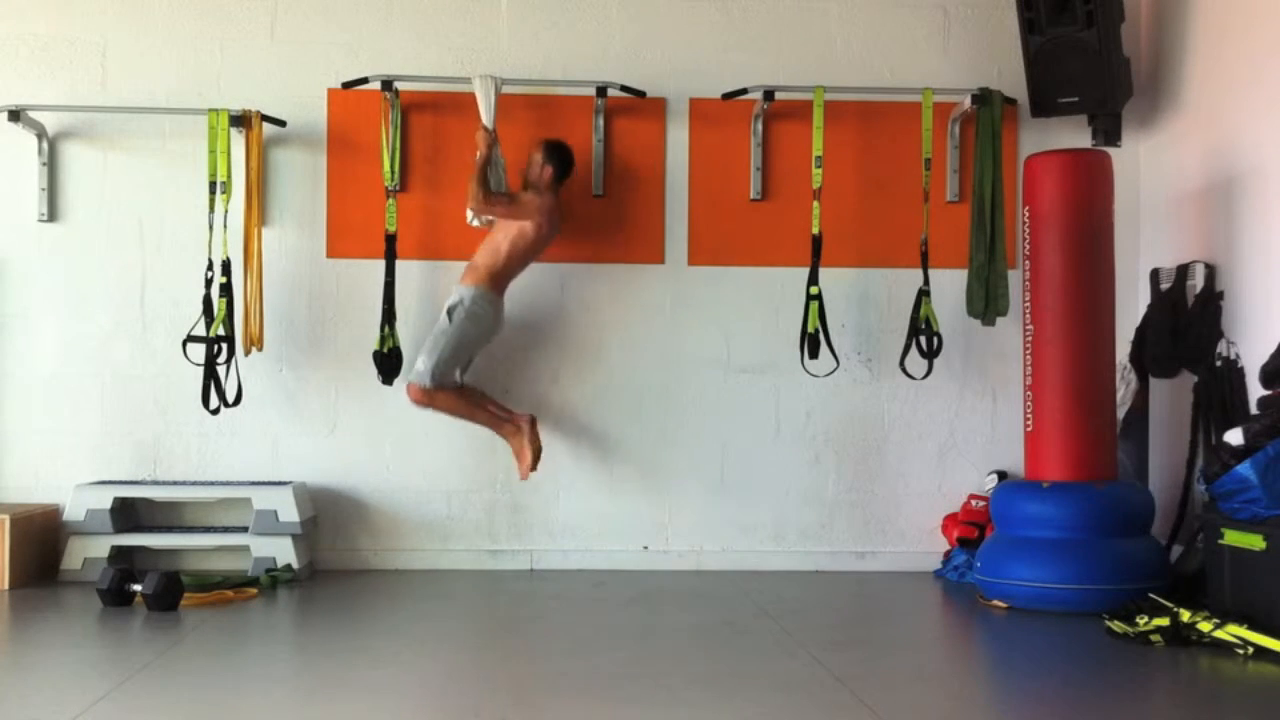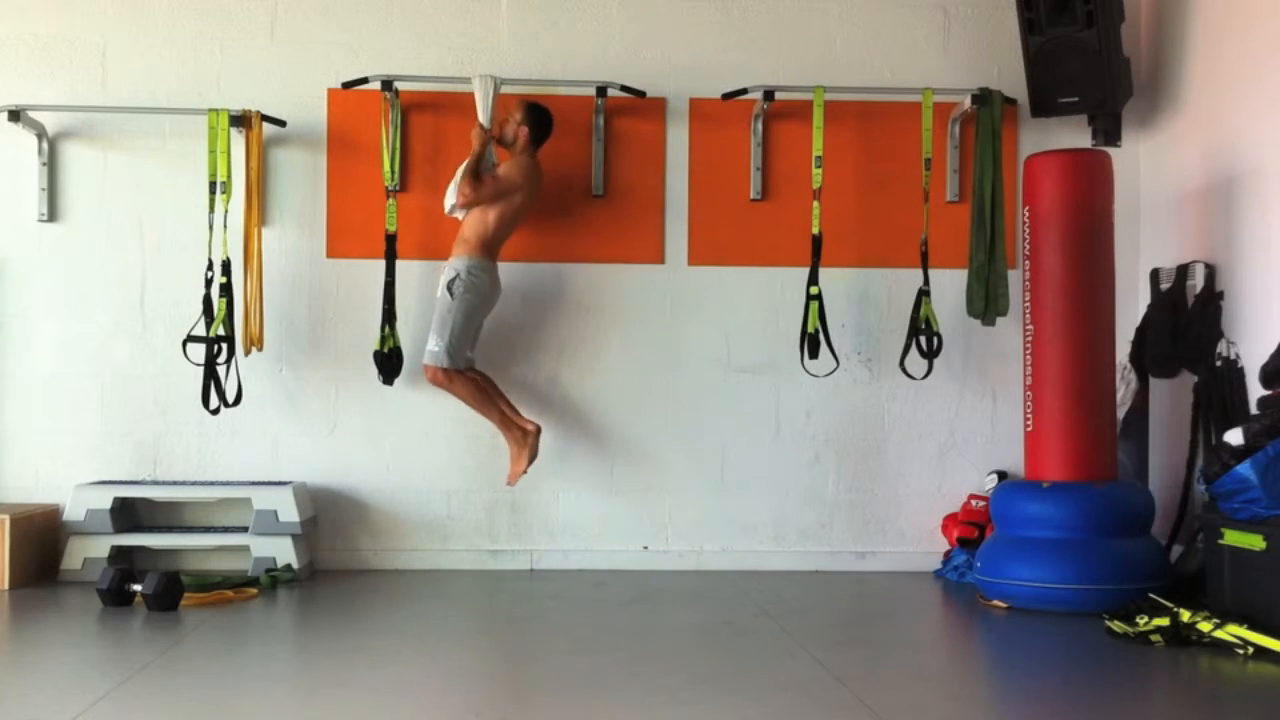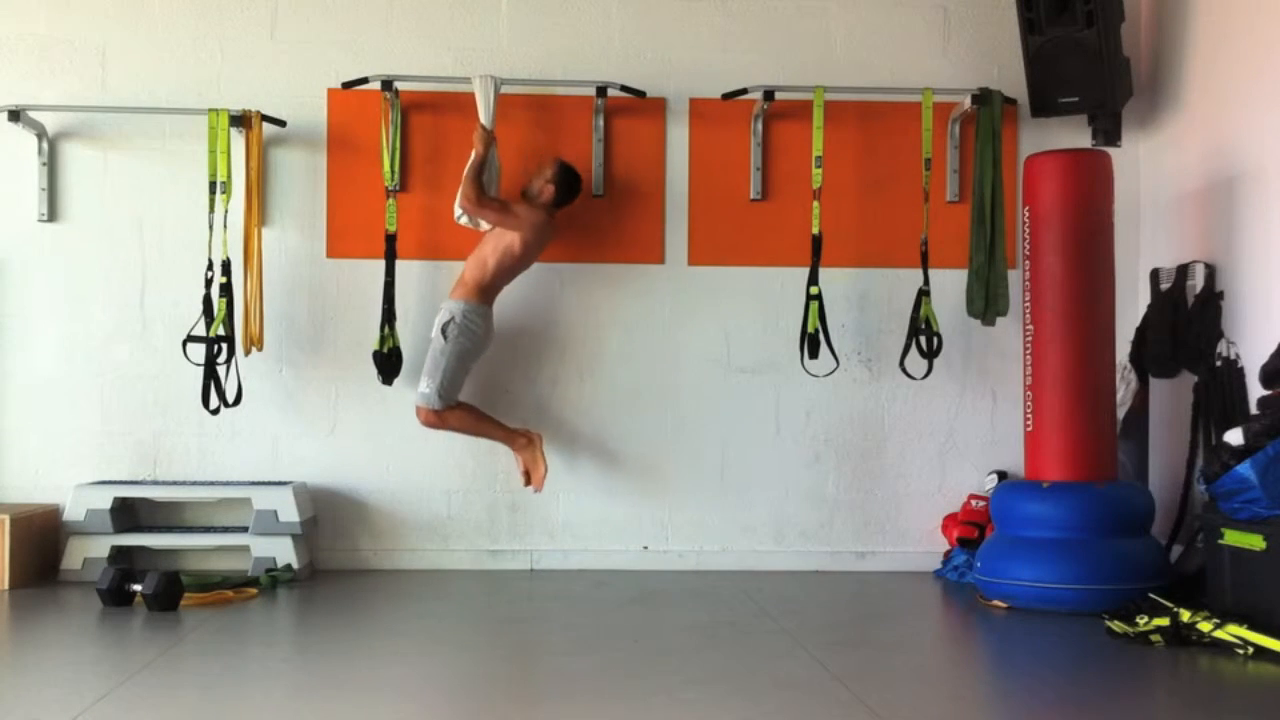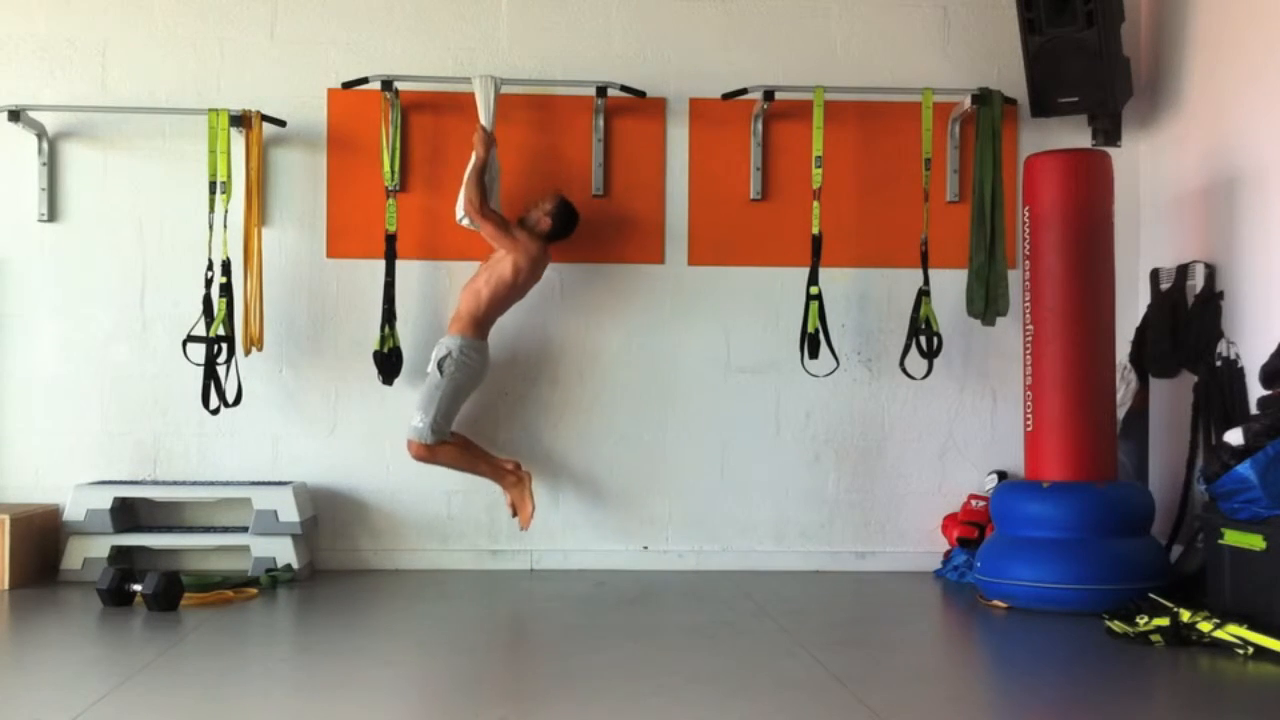
dt=0.4s
person 1, frame 1
left shoulder: (542, 204)
right shoulder: (538, 212)
left elbow: (477, 200)
right elbow: (493, 203)
left wrist: (484, 152)
right wrist: (489, 154)
left hip: (473, 304)
right hip: (482, 306)
left knee: (420, 389)
right knee: (444, 386)
left ankle: (511, 428)
right ankle: (516, 421)
person 1, frame 2
left shoulder: (521, 166)
right shoulder: (520, 169)
left elbow: (466, 195)
right elbow: (479, 196)
left wrist: (478, 148)
right wrist: (481, 150)
left hip: (468, 273)
right hip: (475, 274)
left knee: (439, 370)
right knee: (459, 366)
left ankle: (515, 433)
right ankle: (522, 425)
person 1, frame 3
left shoulder: (532, 218)
right shoulder: (529, 219)
left elbow: (469, 201)
right elbow: (482, 203)
left wrist: (481, 151)
right wrist: (485, 154)
left hip: (463, 314)
right hip: (468, 313)
left knee: (430, 412)
right knee: (442, 404)
left ankle: (520, 440)
right ankle: (520, 440)
person 1, frame 4
left shoulder: (526, 249)
right shoulder: (525, 250)
left elbow: (475, 207)
right elbow: (484, 212)
left wrist: (481, 155)
right wrist: (486, 159)
left hip: (460, 350)
right hip: (463, 348)
left knee: (421, 446)
right knee: (433, 437)
left ankle: (509, 478)
right ankle: (507, 468)
